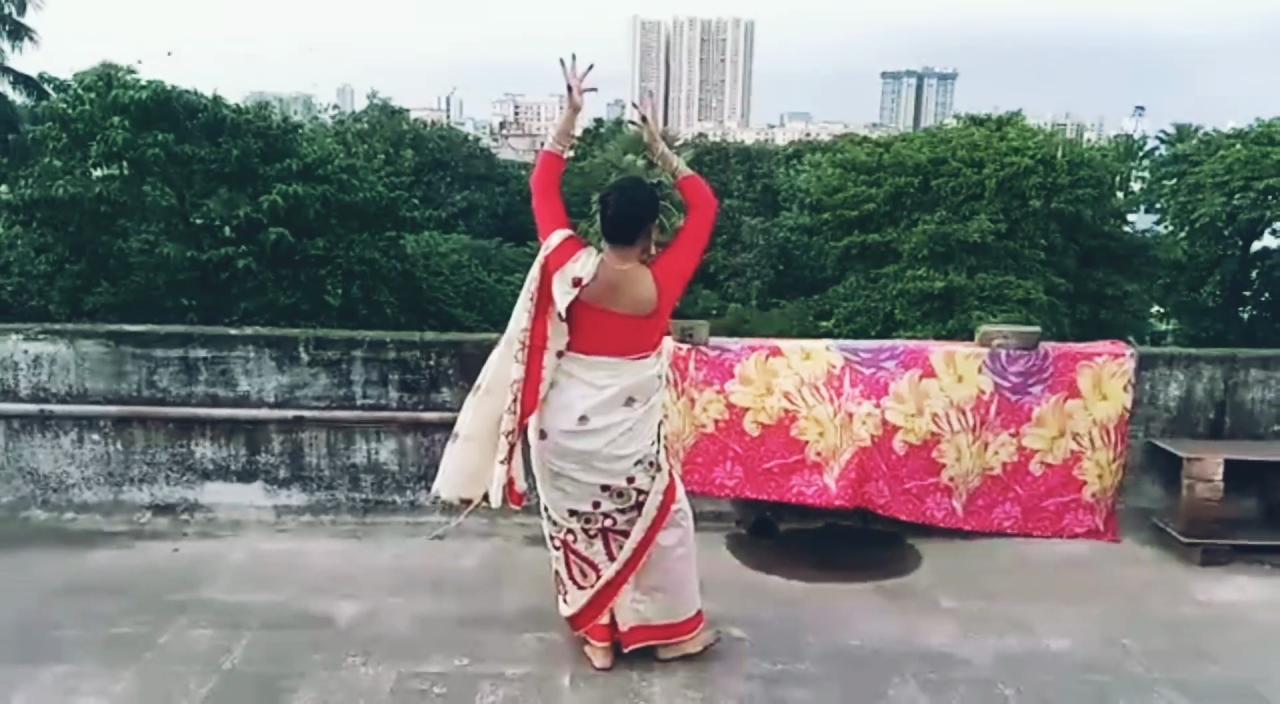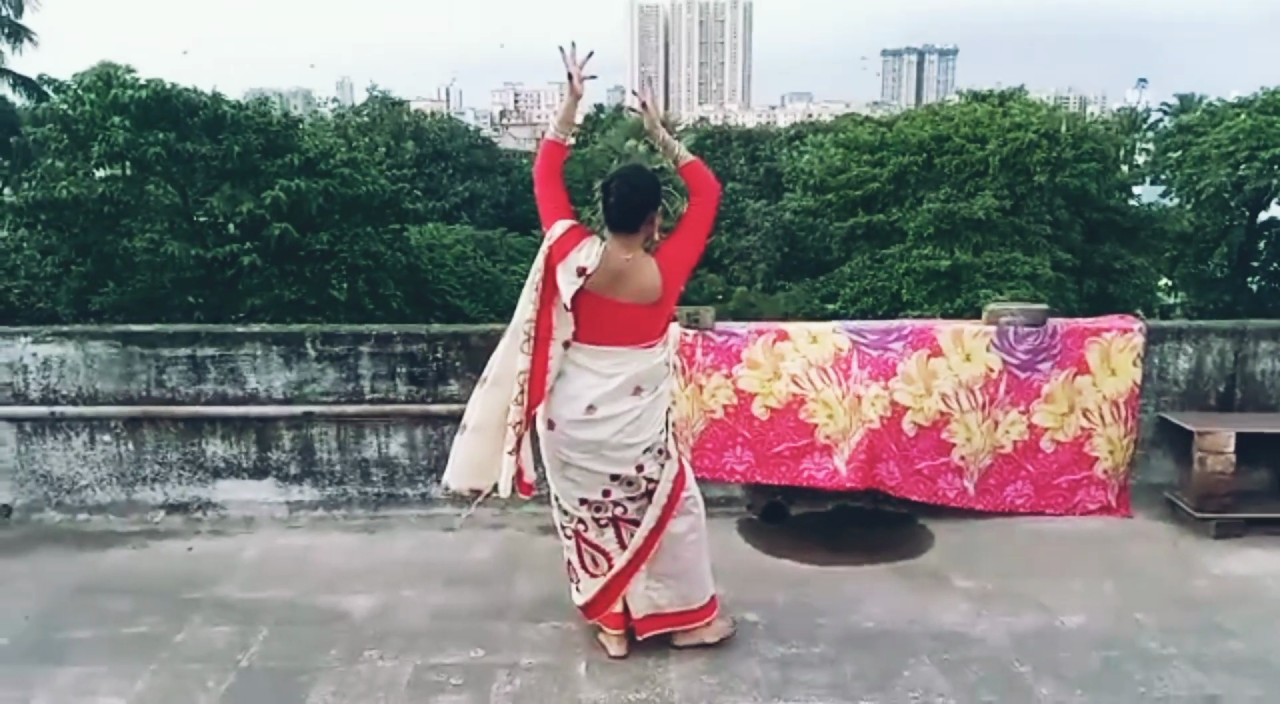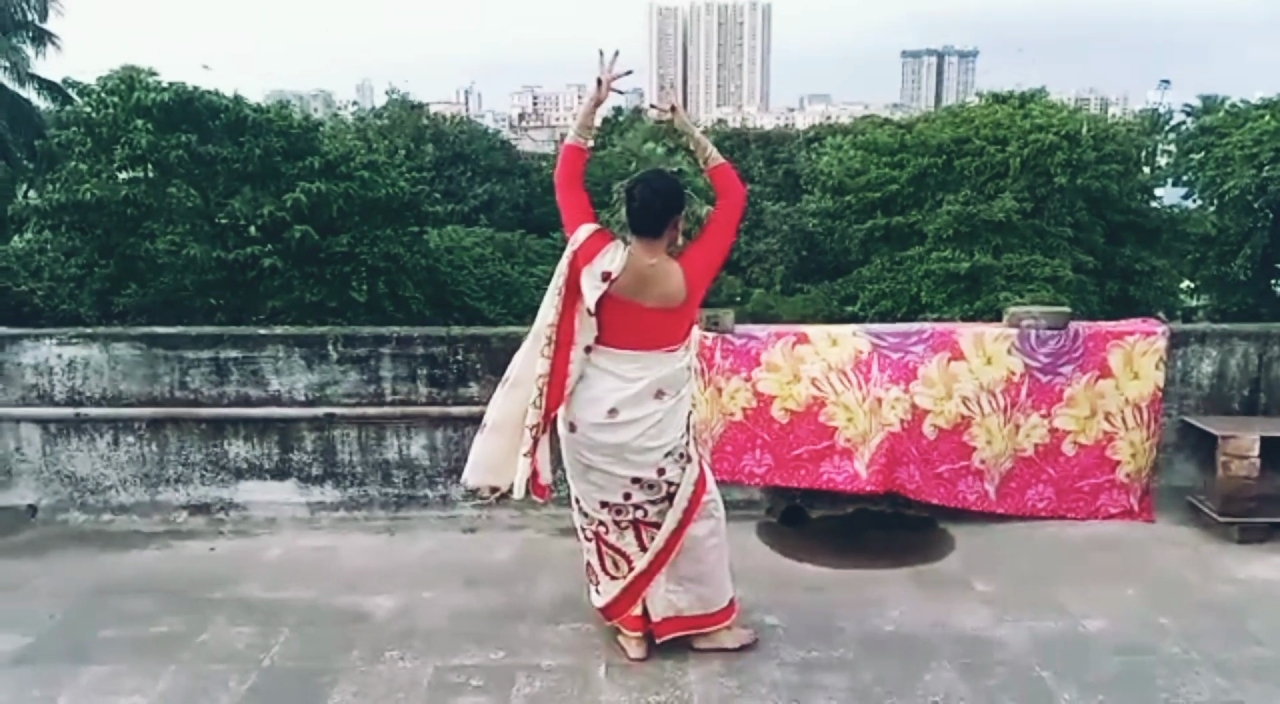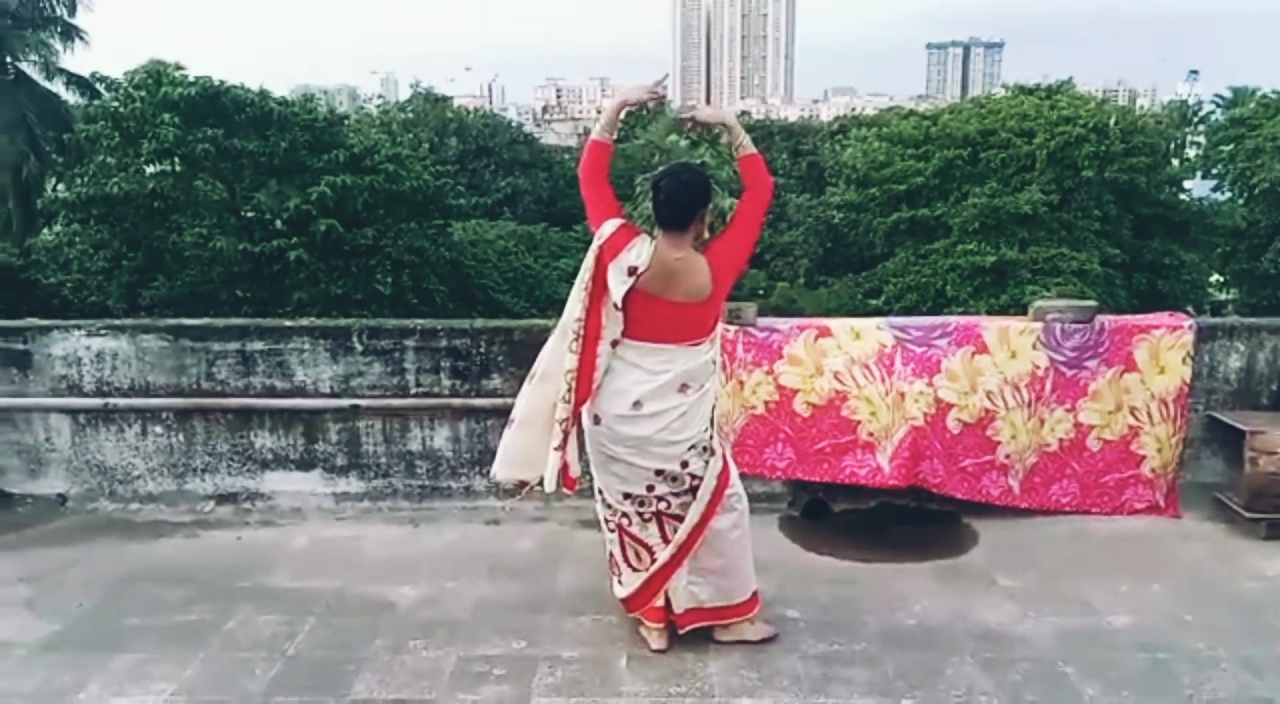
dt=1s
person 1, frame 1
left shoulder: (571, 269)
right shoulder: (661, 284)
left elbow: (544, 186)
right elbow: (704, 205)
left wrist: (571, 115)
right wrist: (659, 146)
left hip: (564, 430)
right hip: (628, 437)
left knee: (576, 528)
right knee: (662, 521)
left ankle: (597, 634)
right ankle: (671, 628)
person 1, frame 2
left shoulder: (574, 258)
right shoulder: (665, 273)
left elbow: (546, 176)
right elbow: (707, 192)
left wrist: (572, 102)
right wrist: (659, 133)
left hip: (572, 420)
right hip: (636, 424)
left knee: (588, 517)
right knee: (674, 509)
left ankle: (611, 624)
right ankle: (688, 617)
person 1, frame 3
left shoulder: (598, 260)
right shoulder: (689, 277)
left elbow: (567, 180)
right elbow: (732, 196)
left wrist: (592, 105)
right wrist: (691, 132)
left hip: (593, 423)
right hip: (657, 429)
left knee: (610, 520)
right knee: (695, 514)
left ankle: (631, 626)
right ankle: (706, 622)
person 1, frame 4
left shoulder: (624, 254)
right shoulder: (715, 270)
left elbow: (591, 175)
right elbow: (760, 190)
left wrist: (618, 107)
right wrist: (729, 125)
left hip: (618, 415)
right hip: (680, 423)
left knee: (633, 513)
right knee: (717, 506)
left ankle: (652, 618)
right ankle: (728, 614)
